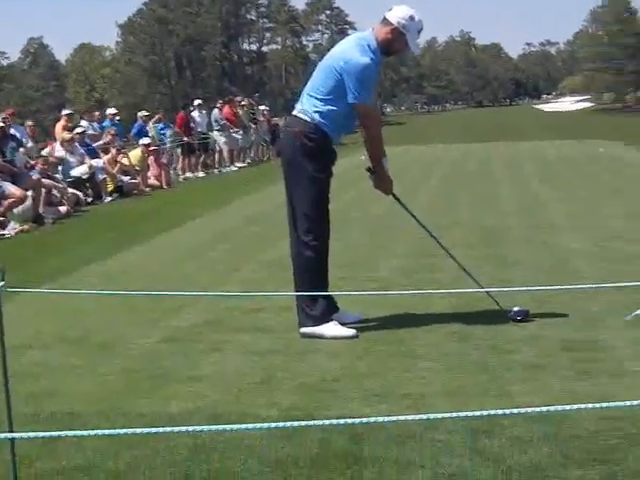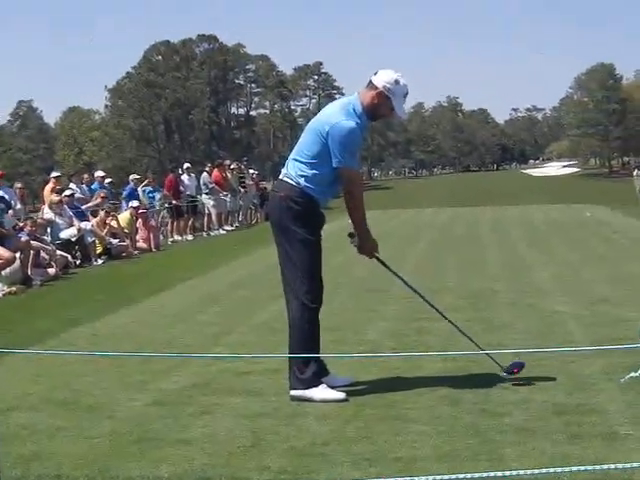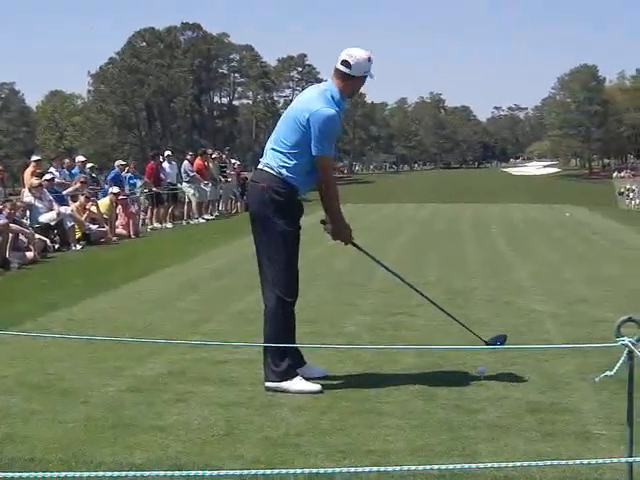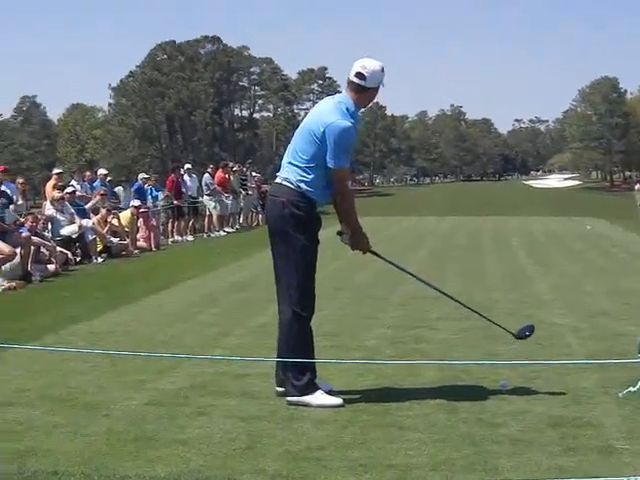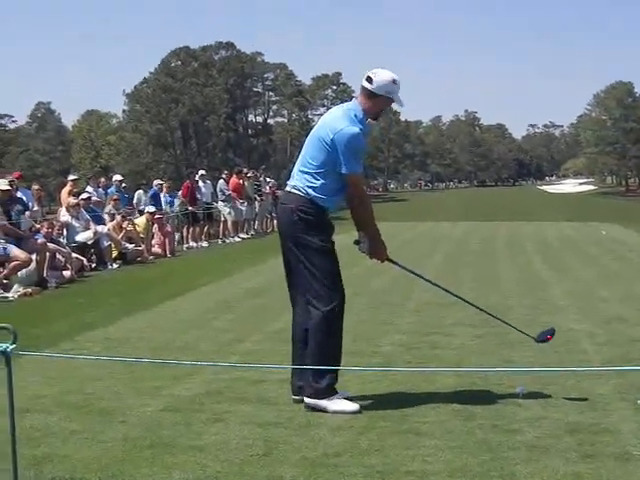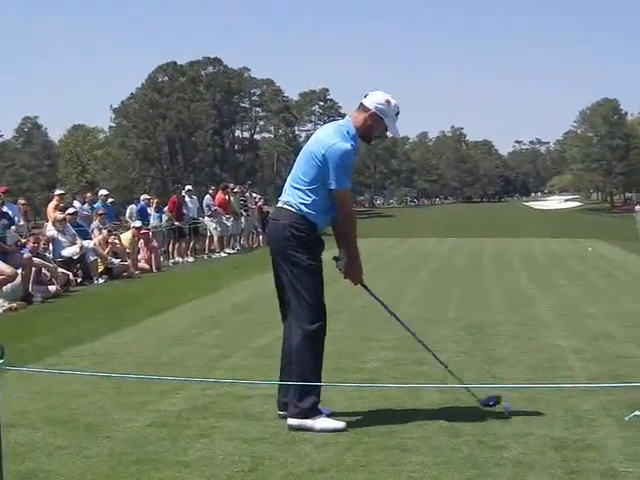
dt=0.3s
person 1, frame 1
left shoulder: (363, 47)
right shoulder: (360, 59)
left elbow: (370, 114)
right elbow: (368, 121)
left wrist: (381, 160)
right wrist: (380, 172)
left hip: (312, 140)
right hip: (306, 141)
left knee: (316, 229)
right knee: (310, 231)
left ankle: (322, 308)
right ankle: (313, 317)
person 1, frame 2
left shoulder: (348, 111)
right shoulder: (345, 124)
left elbow: (351, 181)
right elbow: (351, 187)
left wrist: (361, 230)
right wrist: (364, 236)
left hip: (297, 203)
right hip: (294, 205)
left knee: (306, 291)
right knee: (305, 292)
left ankle: (313, 370)
right ankle: (304, 380)
person 1, frame 3
left shoulder: (319, 95)
right shoulder: (325, 111)
left elbow: (320, 172)
right elbow: (325, 175)
left wrist: (331, 216)
right wrist: (338, 222)
left hip: (270, 190)
right hip: (275, 194)
left knee: (281, 281)
right knee: (282, 285)
left ankle: (288, 361)
right ankle: (279, 372)
person 1, frame 4
left shoulder: (331, 106)
right shoulder: (341, 124)
left elbow: (334, 183)
right elbow: (341, 187)
left wrist: (347, 224)
right wrist: (356, 231)
left hip: (286, 202)
right hip: (295, 207)
left knee: (292, 296)
right knee: (299, 300)
left ankle: (289, 375)
right ankle: (299, 386)
person 1, frame 5
left shoulder: (343, 116)
right shoulder: (349, 130)
left elbow: (349, 190)
right elbow: (357, 192)
left wrist: (364, 233)
right wrist: (375, 238)
left hip: (297, 210)
right hip: (305, 214)
left knee: (307, 301)
right knee: (328, 299)
left ankle: (304, 382)
right ankle: (319, 389)
person 1, frame 6
left shoulder: (335, 132)
right shoulder: (341, 146)
left elbow: (336, 207)
right elbow: (344, 210)
left wrist: (345, 252)
right wrist: (353, 259)
left hip: (287, 227)
right hip: (296, 231)
left knee: (297, 318)
right knee: (310, 319)
left ankle: (290, 398)
right ankle: (303, 409)
